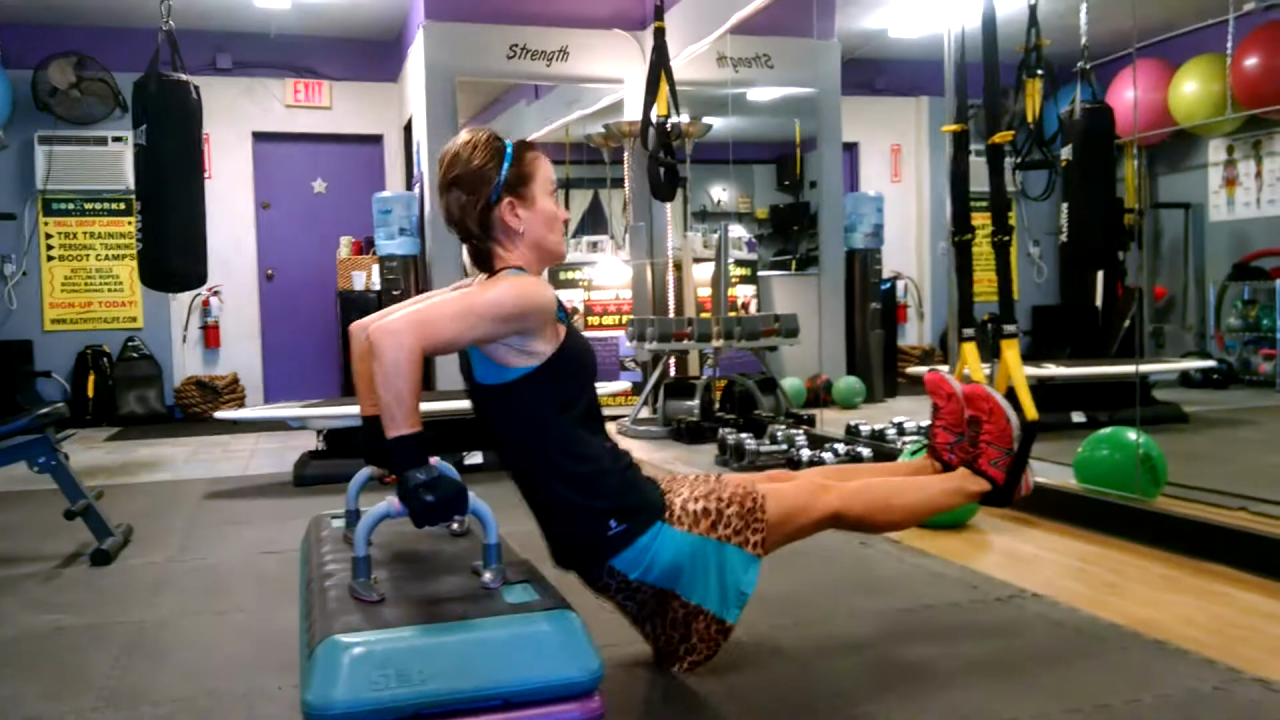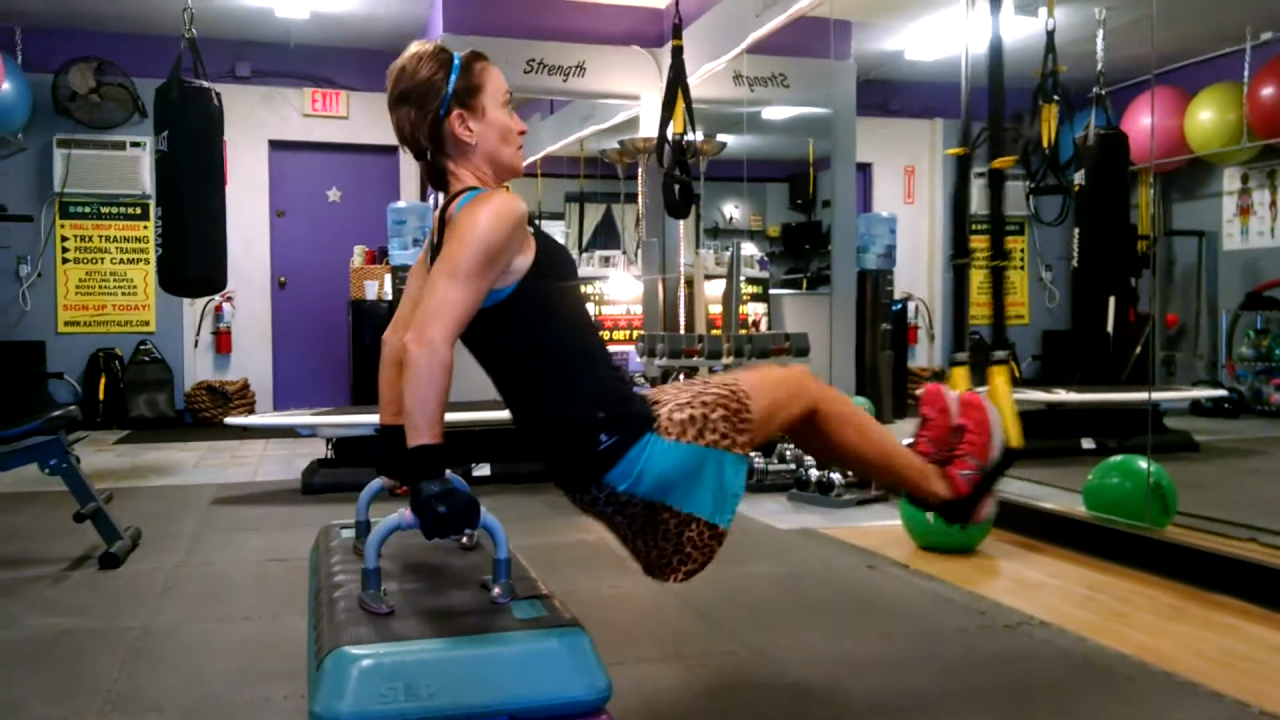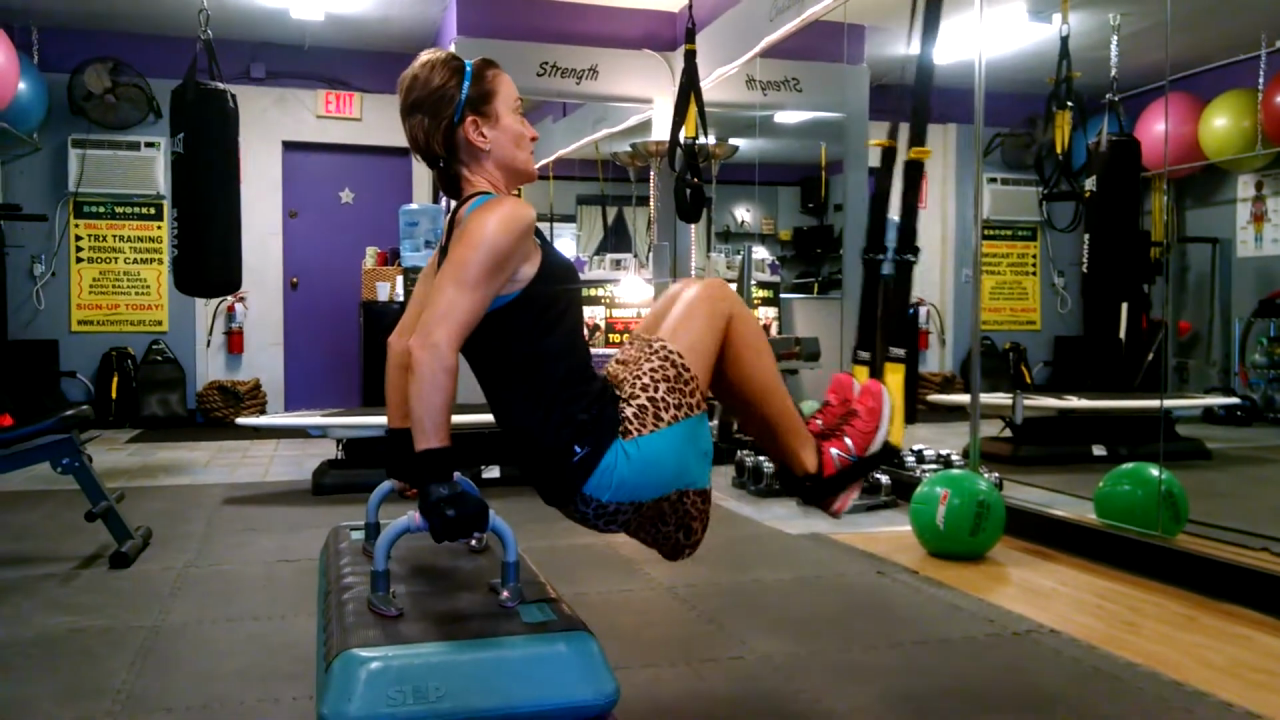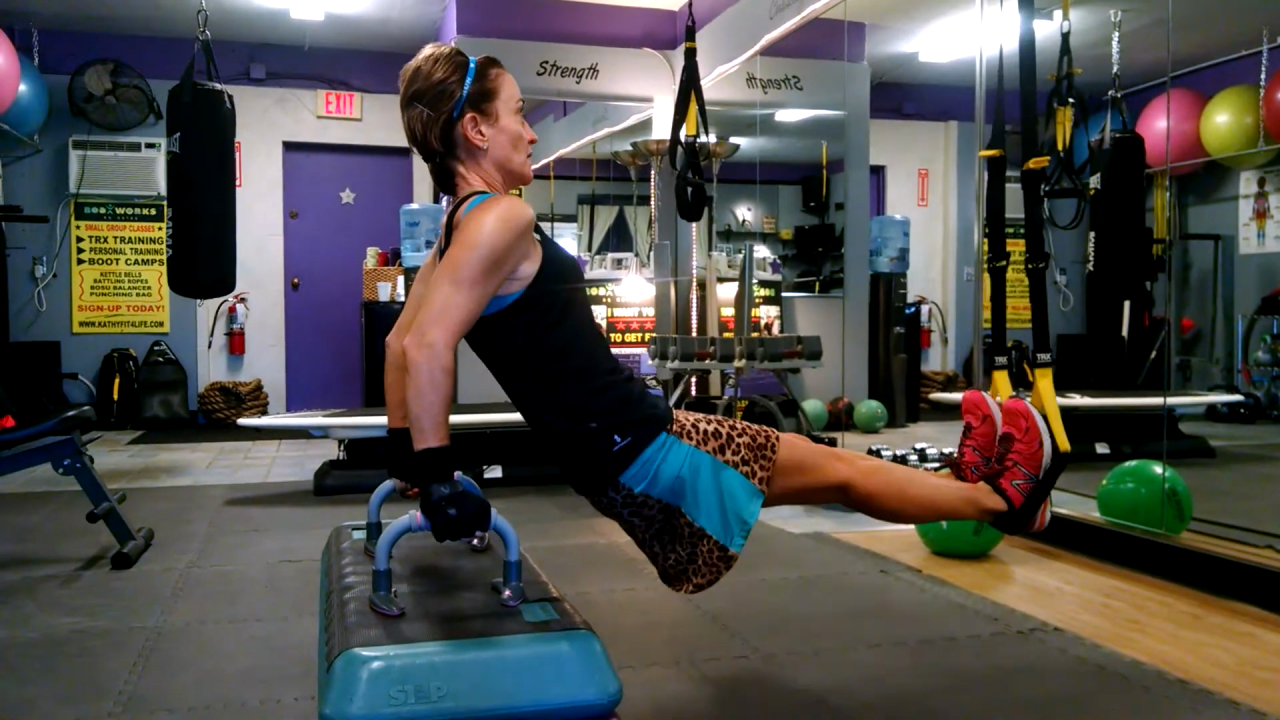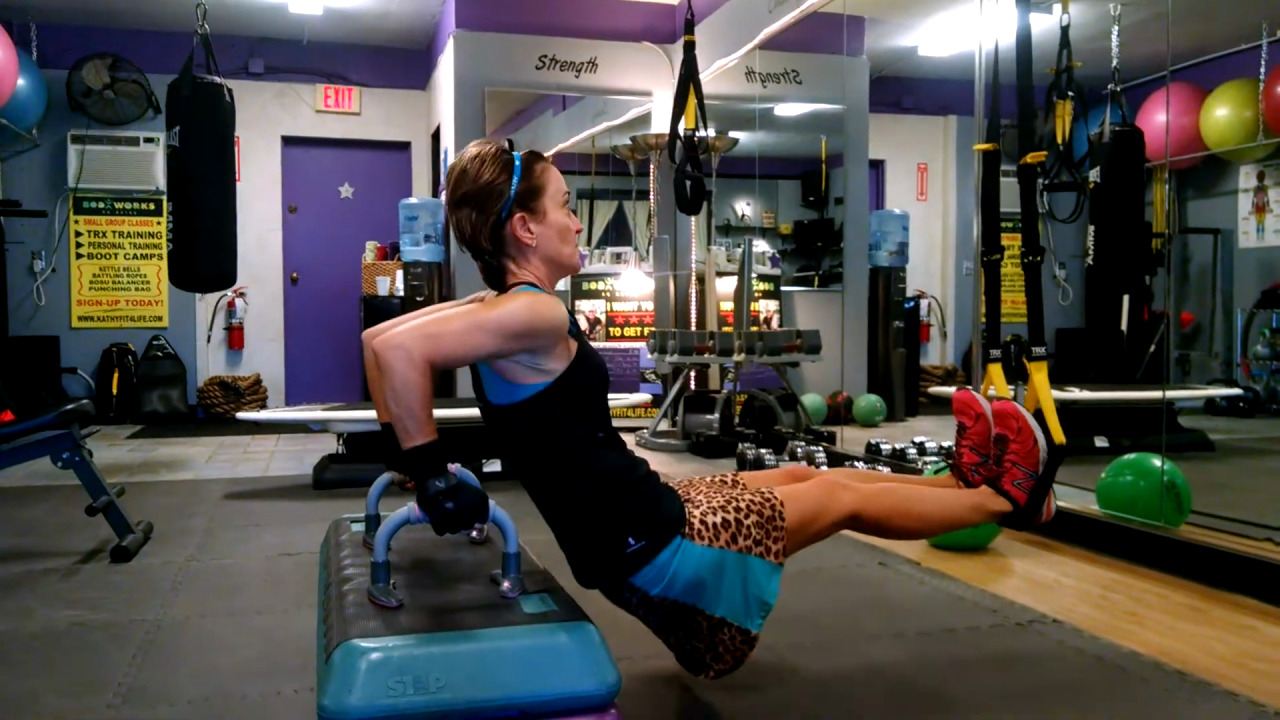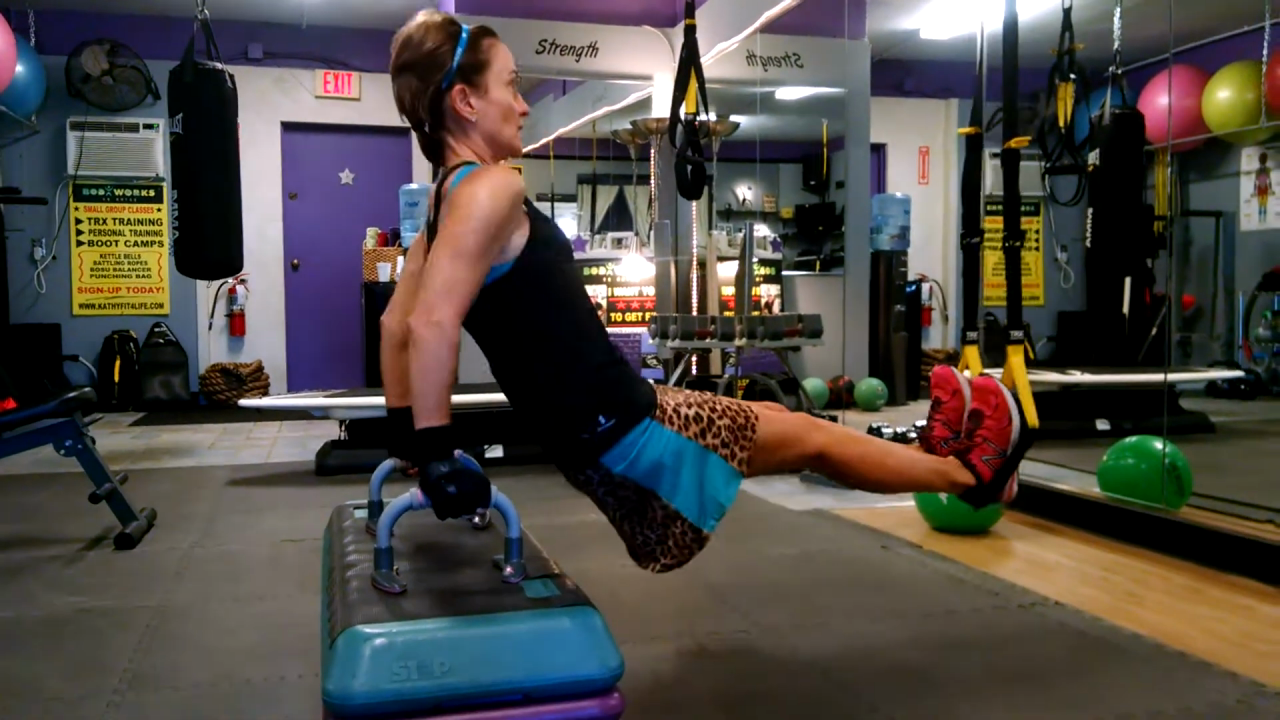
dt=0.7s
person 1, frame 1
left shoulder: (484, 293)
right shoulder: (524, 297)
left elbow: (364, 334)
right elbow: (389, 337)
left wrist: (386, 452)
right wrist: (412, 467)
left hip: (620, 516)
right hip: (627, 537)
left knee: (785, 482)
right knee: (823, 498)
left ankle: (940, 465)
right ankle: (978, 479)
person 1, frame 2
left shoulder: (456, 222)
right shoulder: (493, 215)
left elbow: (398, 341)
right elbow: (427, 345)
left wrist: (397, 457)
right wrist: (430, 477)
left hip: (594, 450)
right hip: (623, 455)
left knee: (777, 390)
right knee: (800, 389)
left ankle: (909, 464)
right ankle: (944, 484)
person 1, frame 3
left shoulder: (465, 227)
right shoulder: (503, 219)
left elbow: (402, 345)
right elbow: (432, 350)
left wrist: (407, 460)
right wrist: (437, 482)
left hip: (577, 465)
right hip: (608, 468)
left knee: (687, 301)
right knee: (712, 299)
left ankle: (803, 448)
right ankle: (811, 464)
person 1, frame 4
left shoulder: (464, 230)
right shoulder: (500, 218)
left elbow: (399, 344)
right elbow: (425, 348)
left wrist: (408, 461)
right wrist: (439, 479)
left hip: (614, 454)
right hip: (637, 452)
left knee: (814, 457)
right knee: (835, 469)
left ankle: (973, 484)
right ankle: (1002, 500)
person 1, frame 5
left shoulder: (495, 308)
right shoulder: (536, 314)
left elbow: (386, 348)
right elbow: (390, 349)
left wrist: (411, 460)
right wrist: (432, 475)
left hip: (638, 518)
right hip: (648, 547)
left knee: (800, 476)
right knee: (842, 495)
left ankle: (963, 484)
right ankle: (1004, 499)
person 1, frame 6
left shoulder: (451, 195)
right shoulder: (488, 189)
left elbow: (397, 325)
right elbow: (434, 326)
left wrist: (408, 438)
right wrist: (436, 453)
left hip: (590, 432)
right hip: (615, 433)
left knee: (769, 417)
right knee: (807, 435)
left ankle: (927, 458)
right ankle: (970, 476)
